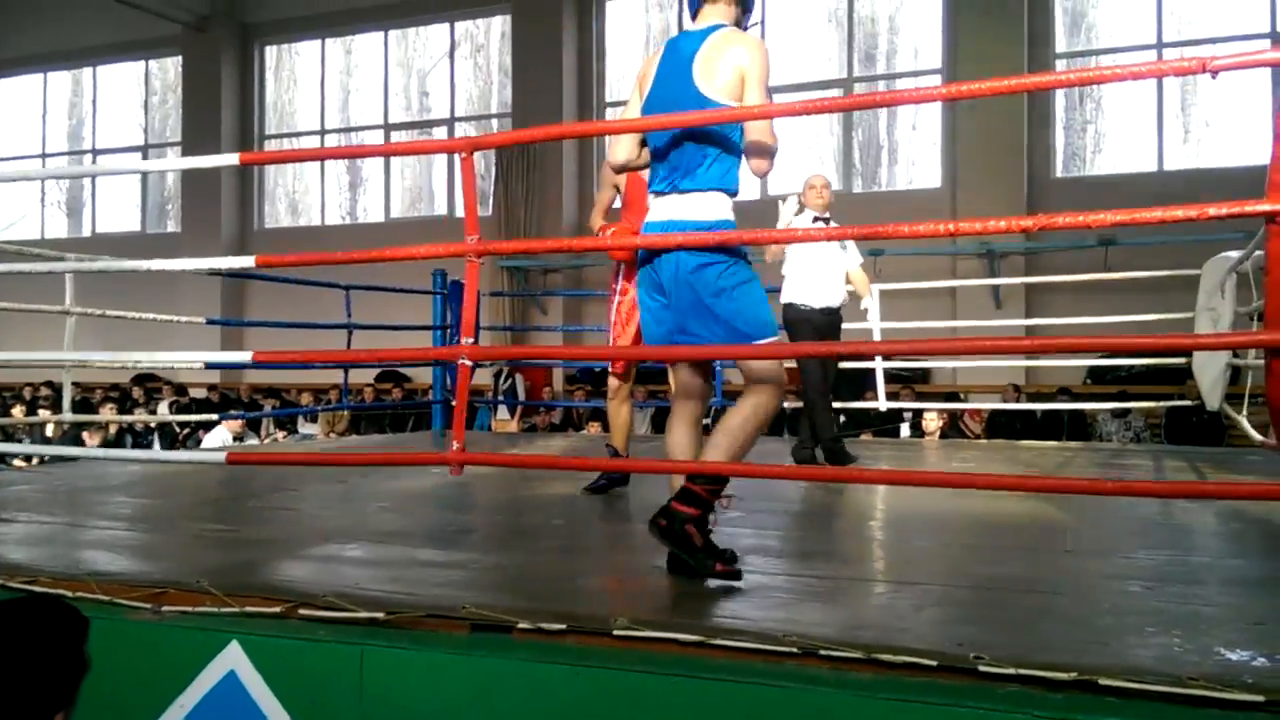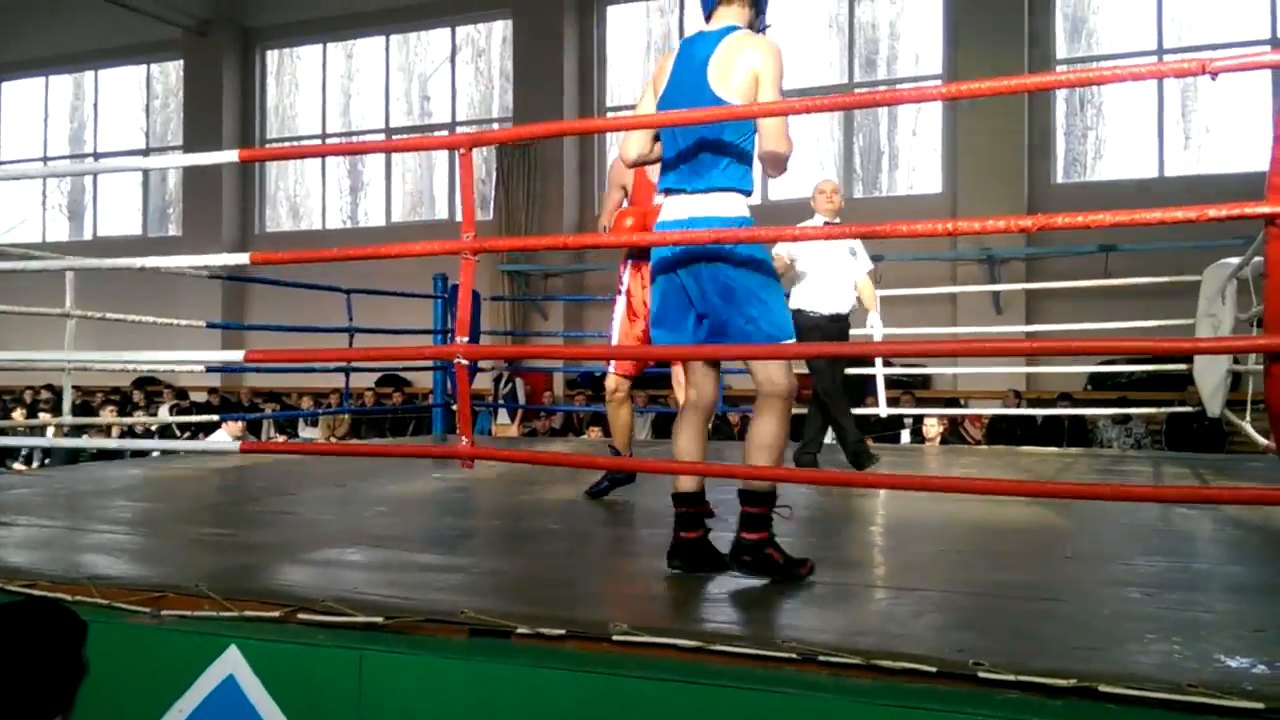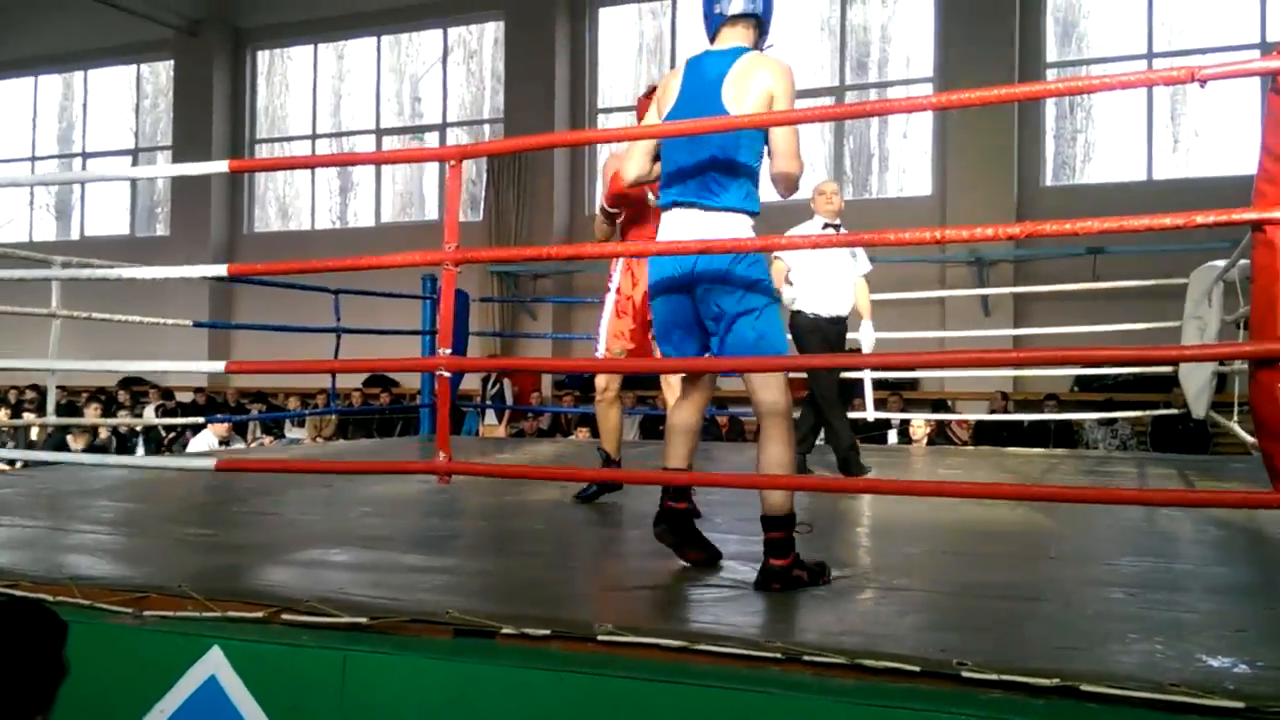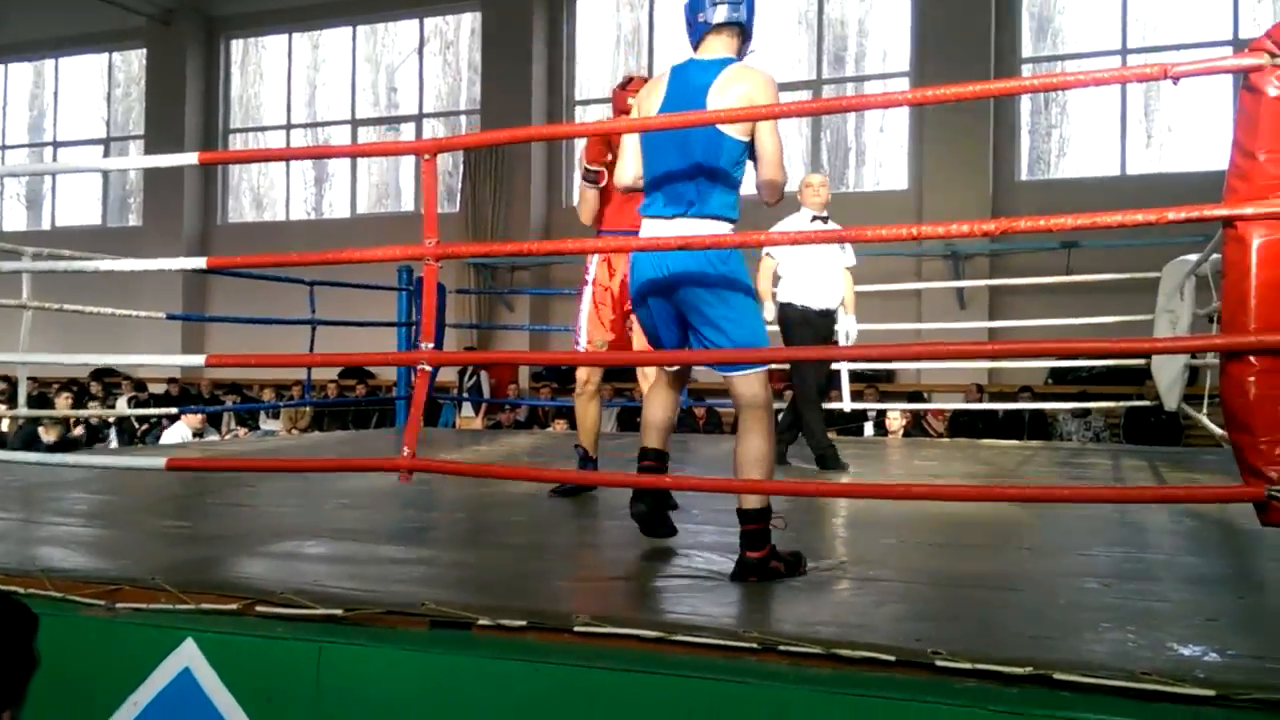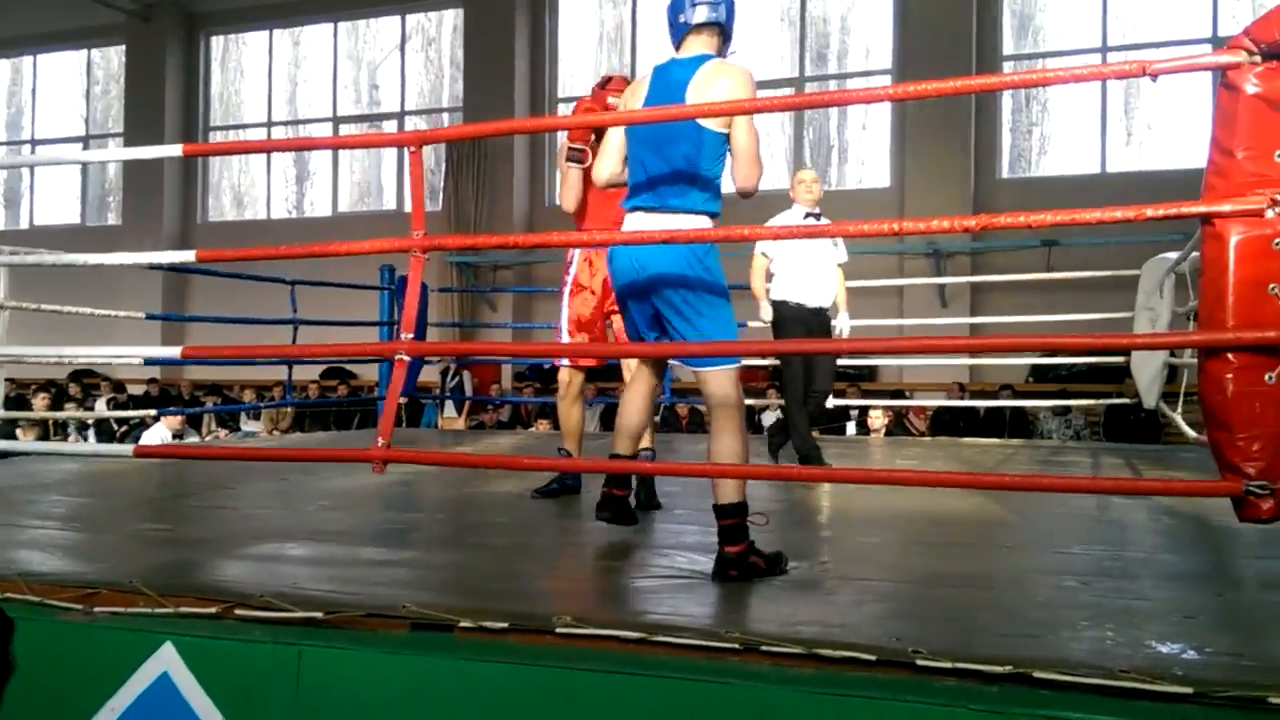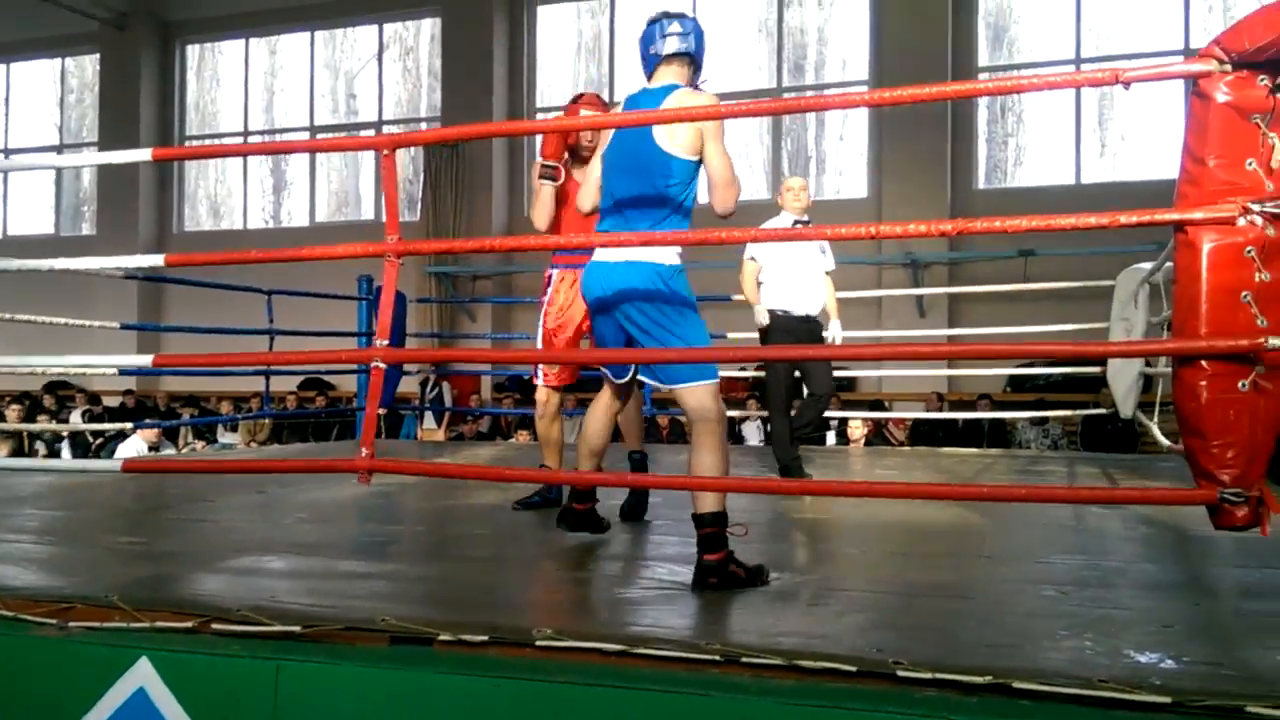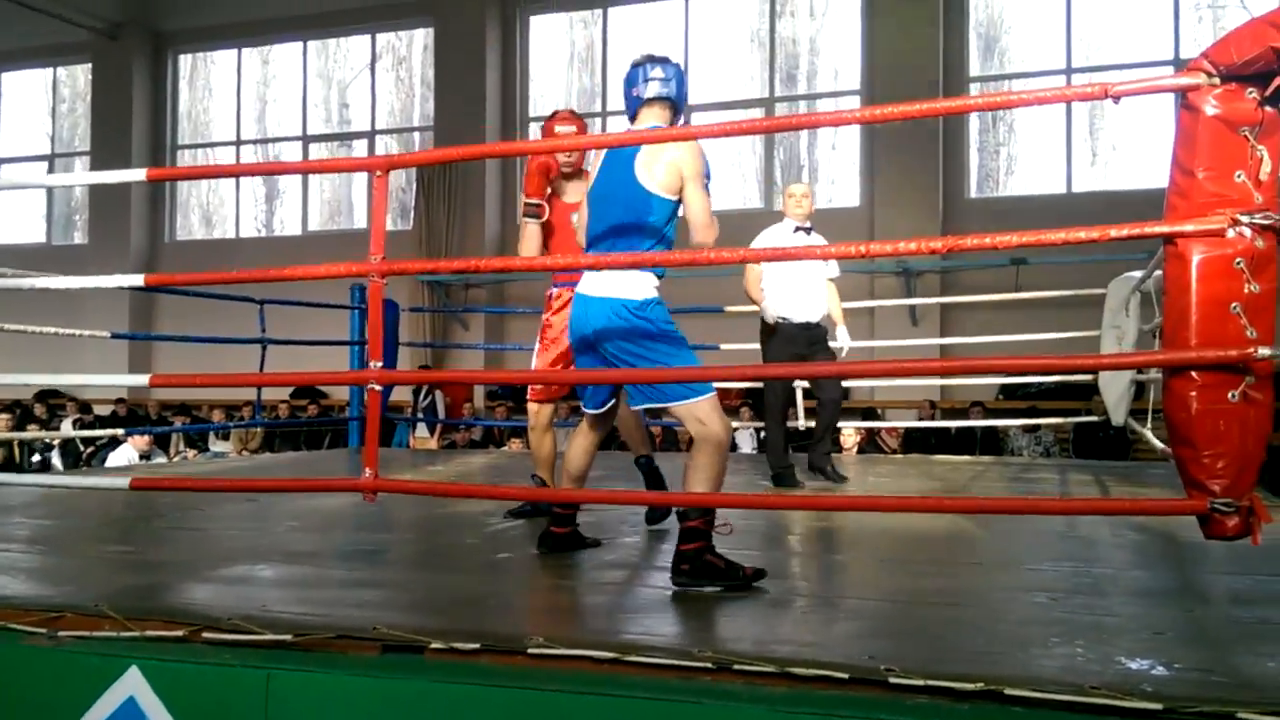
dt=0.1s
person 1, frame 1
left shoulder: (657, 60)
right shoulder: (745, 50)
left elbow: (622, 156)
right elbow: (762, 155)
right wrist: (758, 141)
left hip: (657, 232)
right hip: (707, 229)
left knee: (691, 391)
right knee: (766, 381)
left ankle: (687, 526)
right ankle: (683, 507)
person 1, frame 2
left shoulder: (670, 60)
right shoulder: (758, 51)
left elbow: (632, 151)
right elbow: (774, 159)
left hip: (668, 230)
right hip: (724, 228)
left knee: (699, 393)
right knee: (774, 389)
left ankle: (688, 533)
right ankle: (754, 538)
person 1, frame 3
left shoulder: (674, 80)
right shoulder: (771, 73)
left elbow: (631, 171)
right elbow: (786, 176)
left hip: (669, 252)
right hip: (727, 251)
left knee: (694, 387)
right knee: (774, 407)
left ankle: (676, 507)
right ankle: (780, 558)
person 1, frame 4
left shoulder: (657, 87)
right shoulder: (754, 83)
left elbow: (626, 177)
right elbow: (772, 187)
left hip: (651, 254)
right hip: (708, 253)
left knee: (671, 371)
right knee: (753, 401)
left ankle: (649, 485)
right ankle: (756, 550)
person 1, frame 5
left shoulder: (642, 86)
right shoulder: (733, 79)
left elbow: (603, 172)
right elbow: (747, 181)
left hip: (629, 248)
right hip: (683, 252)
left knee: (649, 366)
right knee: (725, 400)
left ankle: (616, 486)
right ankle: (734, 548)
person 1, frame 6
left shoulder: (619, 115)
right shoulder: (701, 105)
left elbow: (586, 200)
right elbow: (725, 202)
left hip: (601, 270)
right hip: (652, 272)
left knee: (617, 387)
right knee: (706, 415)
left ankle: (579, 502)
right ankle: (714, 557)
person 1, frame 7
left shoulder: (603, 154)
right shoulder: (683, 152)
right elbow: (704, 241)
right wrist: (690, 202)
left hip: (586, 305)
right hip: (633, 309)
left knee: (596, 419)
right knee: (712, 430)
left ankle: (559, 525)
right ankle: (694, 551)
person 2, frame 1
right shoulder: (617, 167)
right elbow: (596, 219)
right wrist: (607, 236)
right hip: (633, 275)
right knee: (616, 380)
right ankle: (617, 464)
person 2, frame 2
right shoulder: (624, 168)
right elbow: (606, 222)
right wrist: (614, 229)
right hip: (638, 276)
left knee: (685, 383)
right knee: (616, 384)
right ankle: (621, 463)
person 2, frame 3
right shoulder: (619, 163)
right elbow: (603, 235)
right wrist: (610, 206)
right hip: (629, 274)
left knee: (675, 383)
right knee: (606, 382)
right ankle: (610, 464)
person 2, frame 4
right shoulder: (599, 152)
right elbow: (587, 219)
right wrist: (594, 163)
right hip: (605, 265)
left knee: (651, 372)
right knee: (586, 375)
right ankle: (586, 464)
person 2, frame 5
right shoulder: (578, 151)
right elbow: (569, 204)
right wrist: (579, 144)
right hip: (585, 266)
left knee: (635, 366)
right knee: (568, 377)
left ankle: (645, 474)
right ankle: (571, 471)
person 2, frame 6
right shoulder: (549, 167)
right elbow: (541, 223)
right wrist: (549, 161)
right hip: (563, 285)
right knee: (546, 395)
left ankle: (637, 472)
right ankle: (552, 484)
person 2, frame 7
right shoulder: (538, 195)
right elbow: (531, 256)
right wrist: (534, 197)
right hip: (563, 302)
right knee: (539, 408)
left ankle: (652, 476)
right ankle: (544, 492)
person 3, frame 1
left shoulder: (841, 235)
right shoulder: (791, 228)
left elbow: (855, 272)
right elbow: (769, 256)
left wrist: (867, 295)
right wrist: (782, 224)
left hip: (831, 316)
right hip: (800, 313)
left knee: (824, 381)
right knee: (813, 378)
left ankle: (805, 448)
right ankle: (832, 445)
person 3, frame 2
left shoulder: (852, 240)
left elbow: (863, 280)
right elbow: (777, 266)
left wrist: (873, 310)
right wrist: (787, 261)
left hip: (839, 322)
right hip: (809, 319)
left knee: (828, 386)
right knee: (827, 384)
left ankle: (807, 453)
right ankle: (856, 448)
person 3, frame 3
right shoulder: (798, 235)
left elbow: (860, 284)
right elbow: (777, 271)
left wrist: (867, 322)
right wrist: (783, 289)
left hip: (836, 324)
right hip: (808, 320)
left knee: (821, 392)
right knee: (825, 389)
left ankle: (797, 454)
right ankle: (848, 456)
person 3, frame 4
left shoulder: (838, 233)
right shoulder: (786, 228)
left elbow: (845, 277)
right elbow: (765, 268)
left wrist: (850, 315)
right wrist: (768, 301)
left hip: (825, 317)
right hip: (796, 313)
left knee: (815, 385)
right knee: (807, 384)
left ankle: (779, 443)
right ankle: (824, 452)
person 3, frame 5
right shoulder: (778, 225)
left elbow: (837, 274)
right elbow: (758, 268)
left wrist: (843, 311)
right wrist: (762, 301)
left hip: (820, 315)
right hip: (789, 312)
left knee: (822, 383)
right knee: (797, 383)
left ankle: (781, 432)
right ankle: (807, 451)
person 3, frame 6
left shoulder: (818, 237)
right shoulder: (767, 232)
left elbow: (825, 281)
right elbow: (748, 274)
left wrist: (834, 319)
right wrist: (757, 306)
left hip: (809, 324)
right hip: (778, 321)
left knee: (823, 388)
right knee: (780, 393)
left ankle: (787, 439)
right ankle: (787, 461)
person 3, frame 7
left shoulder: (821, 244)
right shoulder: (769, 238)
left elbow: (829, 288)
right elbow: (751, 277)
left wrist: (840, 325)
right wrist: (764, 304)
left hip: (814, 331)
right hip: (779, 329)
left knee: (832, 394)
right knee: (778, 401)
left ankle: (820, 458)
right ankle: (781, 469)
